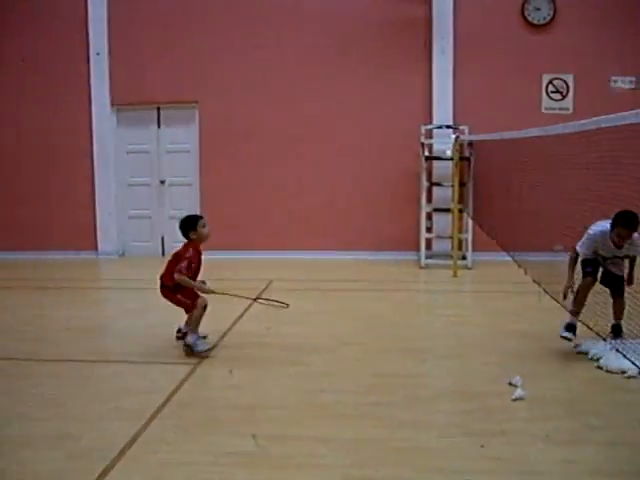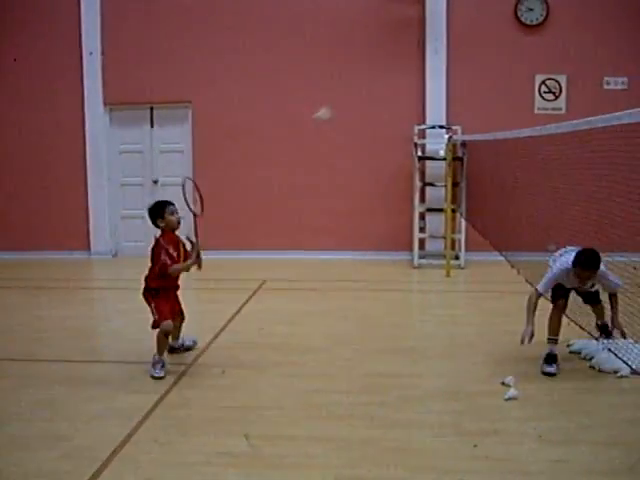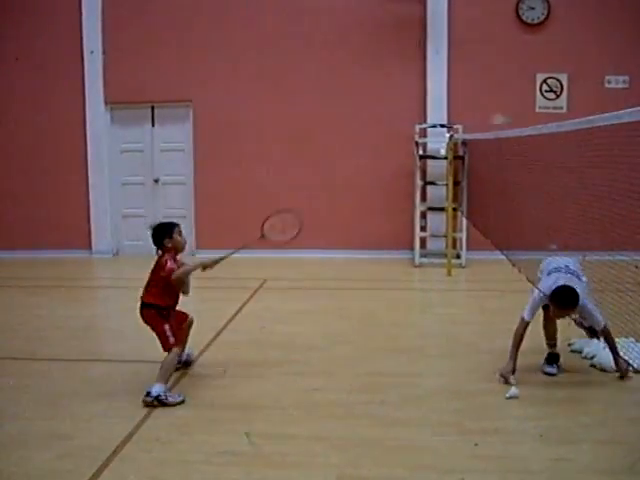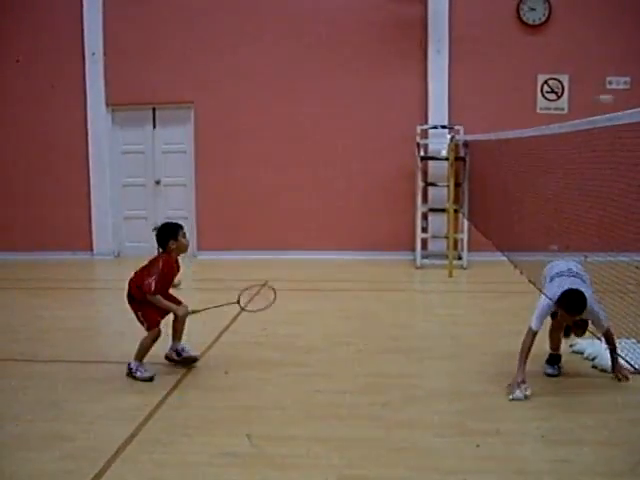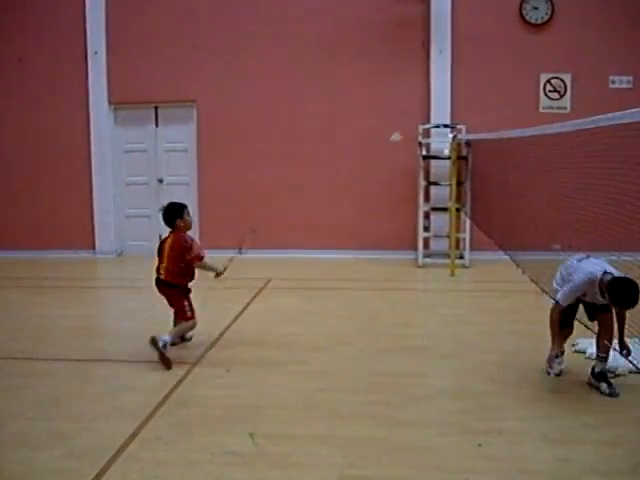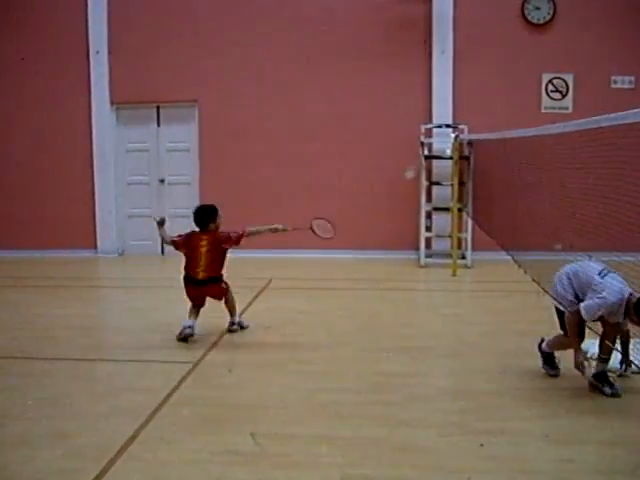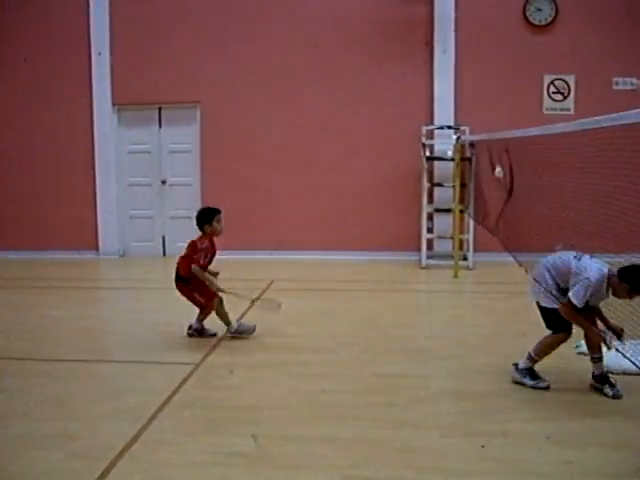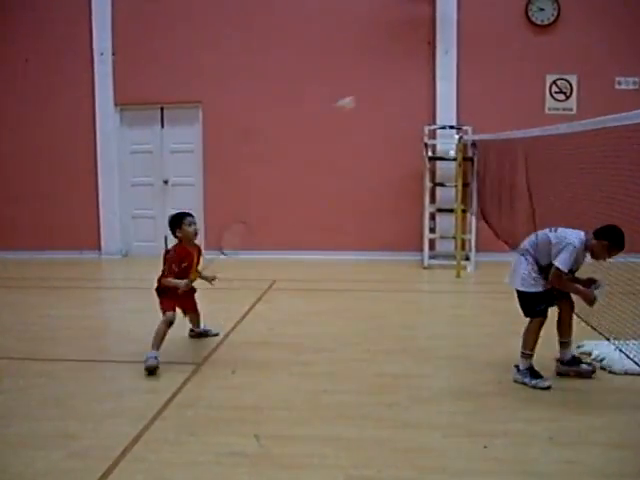
dt=0.3s
person 1, frame 1
left shoulder: (195, 249)
right shoulder: (190, 252)
right elbow: (178, 276)
left wrist: (197, 283)
right wrist: (198, 287)
left hip: (182, 285)
right hip: (171, 287)
left knee: (198, 306)
right knee: (201, 302)
left ankle: (185, 331)
right ankle: (192, 339)
person 1, frame 2
left shoulder: (177, 240)
right shoulder: (163, 243)
left elbow: (187, 264)
right elbow: (172, 270)
left wrist: (195, 253)
right wrist: (193, 261)
left hip: (170, 289)
right hip: (156, 291)
left knee: (179, 319)
right knee: (166, 326)
left ankle: (175, 343)
right ankle: (158, 360)
person 1, frame 3
left shoulder: (173, 262)
right shoulder: (167, 260)
left elbow: (184, 290)
right elbow: (174, 277)
left wrist: (187, 269)
right wrist: (201, 265)
left hip: (164, 308)
right hip: (155, 310)
left knee: (187, 321)
right knee: (174, 347)
left ankle: (181, 357)
right ankle: (156, 392)
person 1, frame 4
left shoulder: (172, 260)
right shoulder: (161, 265)
right elbow: (150, 294)
right wrist: (174, 308)
left hip: (156, 293)
right hip: (139, 297)
left knee: (183, 311)
right knee: (155, 331)
left ankle: (175, 350)
right ankle: (135, 366)
person 1, frame 5
left shoulder: (168, 239)
right shoulder: (185, 239)
right elbow: (197, 261)
right wrist: (216, 269)
left hip: (163, 282)
right hip: (174, 286)
left knee: (180, 307)
right knee: (190, 322)
left ankle: (177, 336)
right ankle: (162, 341)
person 1, frame 6
left shoulder: (190, 237)
right shoulder: (221, 238)
left elbow: (168, 241)
right elbow: (246, 233)
left wrist: (160, 227)
right wrist: (272, 228)
left hip: (191, 282)
right hip: (210, 282)
left knee: (197, 304)
right knee: (226, 290)
left ankle: (188, 326)
right ankle: (235, 322)
person 1, frame 7
left shoulder: (202, 241)
right shoulder: (206, 244)
right elbow: (195, 268)
left wrist: (209, 274)
right wrist: (211, 282)
left hip: (186, 278)
right hip: (187, 281)
left knee: (211, 300)
right knee: (216, 301)
left ankle: (196, 327)
right ankle: (233, 328)
person 1, frame 8
left shoulder: (196, 249)
right shoulder: (174, 252)
right elbow: (165, 279)
left wrist: (205, 277)
right wrist: (181, 283)
left hip: (185, 290)
right hip: (168, 291)
left knee: (194, 313)
right knee: (169, 317)
left ankle: (197, 329)
right ankle: (153, 355)
person 2, frame 1
right shoulder: (596, 233)
right elbow: (575, 252)
right wrist: (569, 279)
left hip: (615, 262)
right hip: (592, 255)
left knee: (618, 295)
right knee: (588, 281)
left ankle: (617, 325)
right ankle: (571, 323)
person 2, frame 2
left shoulder: (601, 273)
right shoulder: (560, 269)
left elbow: (613, 291)
right elbow: (534, 295)
left wrist: (615, 317)
right wrist: (529, 324)
right hip: (561, 271)
left knee: (596, 303)
right knee: (560, 304)
left ankle: (602, 324)
right ankle: (551, 352)
person 2, frame 3
left shoulder: (582, 302)
right shoulder: (541, 294)
left elbow: (603, 329)
right elbow: (522, 324)
left wrist: (618, 359)
right wrist: (511, 361)
right knee: (548, 316)
left ankle: (583, 322)
right ankle: (552, 354)
person 2, frame 4
left shoulder: (591, 306)
right shoulder: (549, 301)
left elbow: (607, 331)
right elbow: (530, 335)
left wrist: (615, 362)
right wrist: (520, 373)
left knee: (579, 331)
right knee: (558, 324)
right ankle: (554, 357)
person 2, frame 5
left shoulder: (622, 288)
right shoulder: (582, 280)
left elbow: (621, 311)
right elbow: (556, 308)
left wrist: (621, 340)
right wrist: (555, 345)
right hip: (567, 281)
left knee: (607, 322)
right knee: (566, 329)
left ankle: (598, 373)
right ankle: (558, 353)
person 2, frame 6
right shoulder: (610, 300)
left elbow: (624, 330)
right elbow: (571, 316)
left wrist: (626, 356)
right wrist: (577, 351)
right hip: (566, 283)
left knee: (612, 326)
right knee: (576, 339)
left ankle: (599, 374)
right ankle: (546, 348)
person 2, frame 7
left shoulder: (607, 277)
right shoulder: (593, 280)
left elbow: (591, 304)
right elbow: (565, 308)
left wrist: (608, 324)
right wrist: (593, 331)
left hip: (564, 281)
right hip: (547, 279)
left knee: (591, 324)
right knee: (562, 332)
left ankle: (599, 375)
right ankle: (523, 369)
person 2, frame 8
left shoulder: (582, 243)
right shoulder: (573, 244)
left elbow: (562, 274)
right elbow: (555, 278)
left wrist: (582, 282)
right wrist: (582, 292)
left hip: (543, 268)
right hip: (528, 269)
left knee: (567, 306)
right knee: (539, 316)
left ankle: (566, 359)
right ankle: (523, 369)
